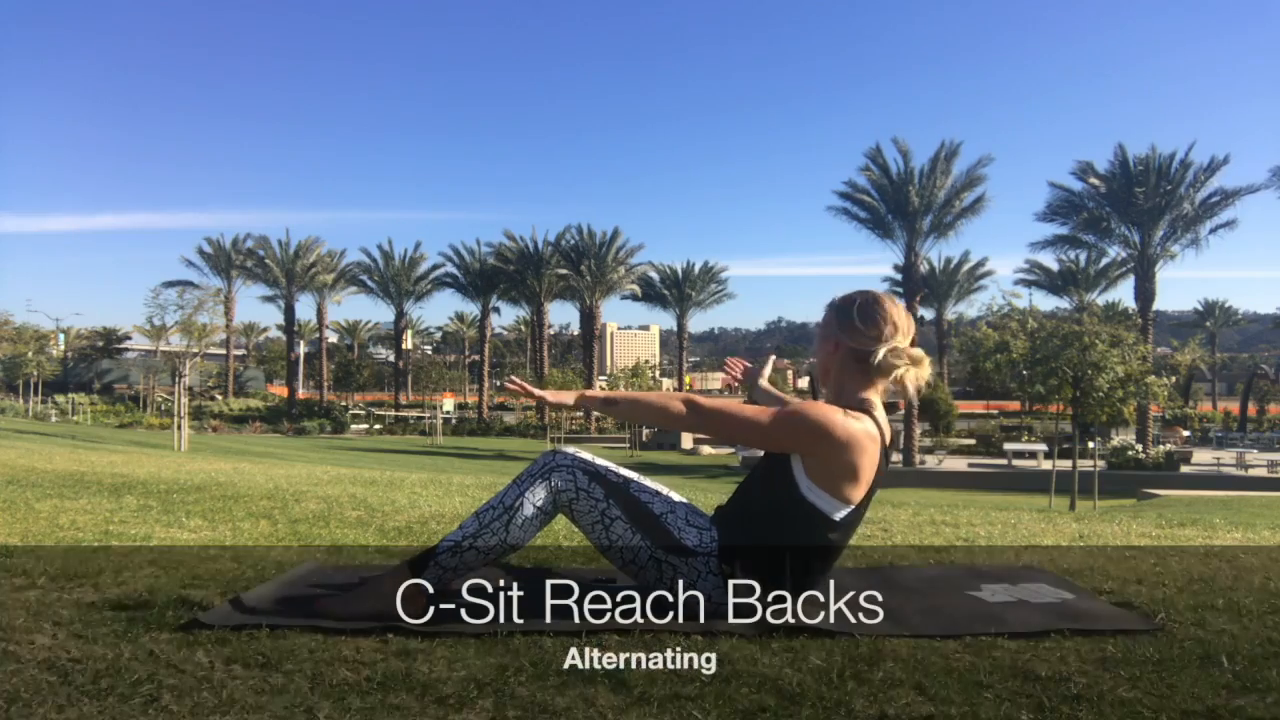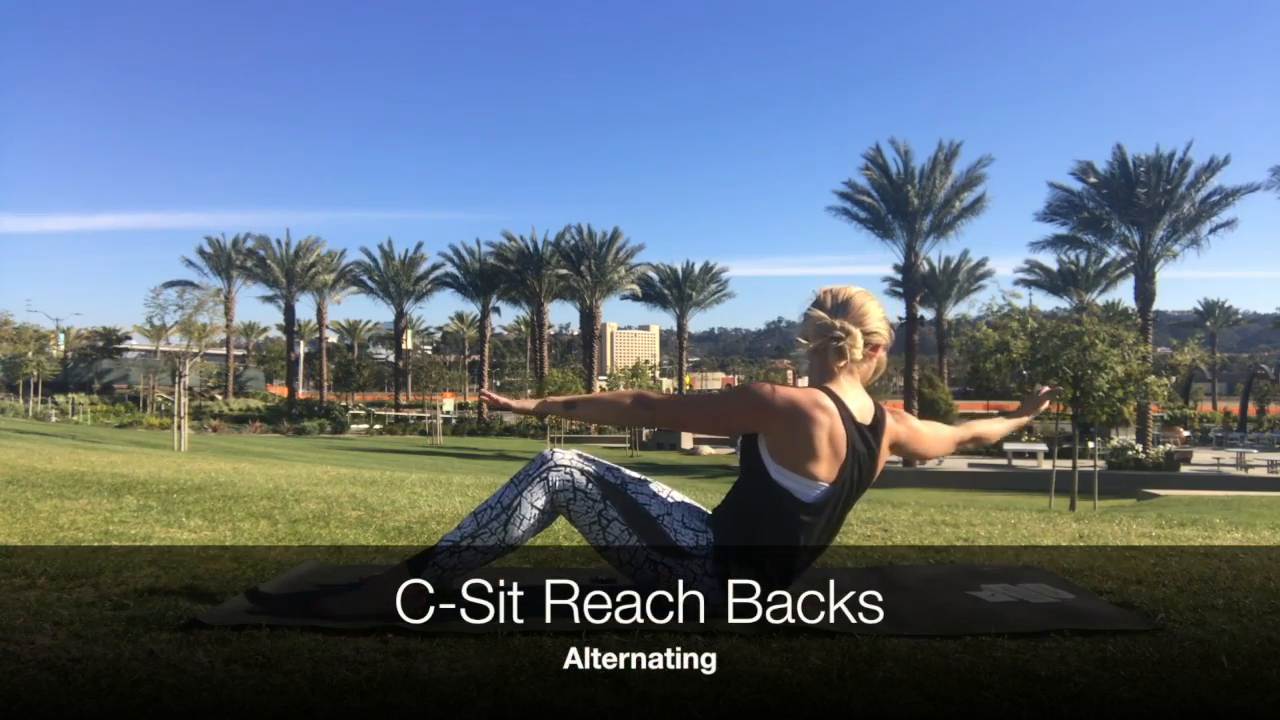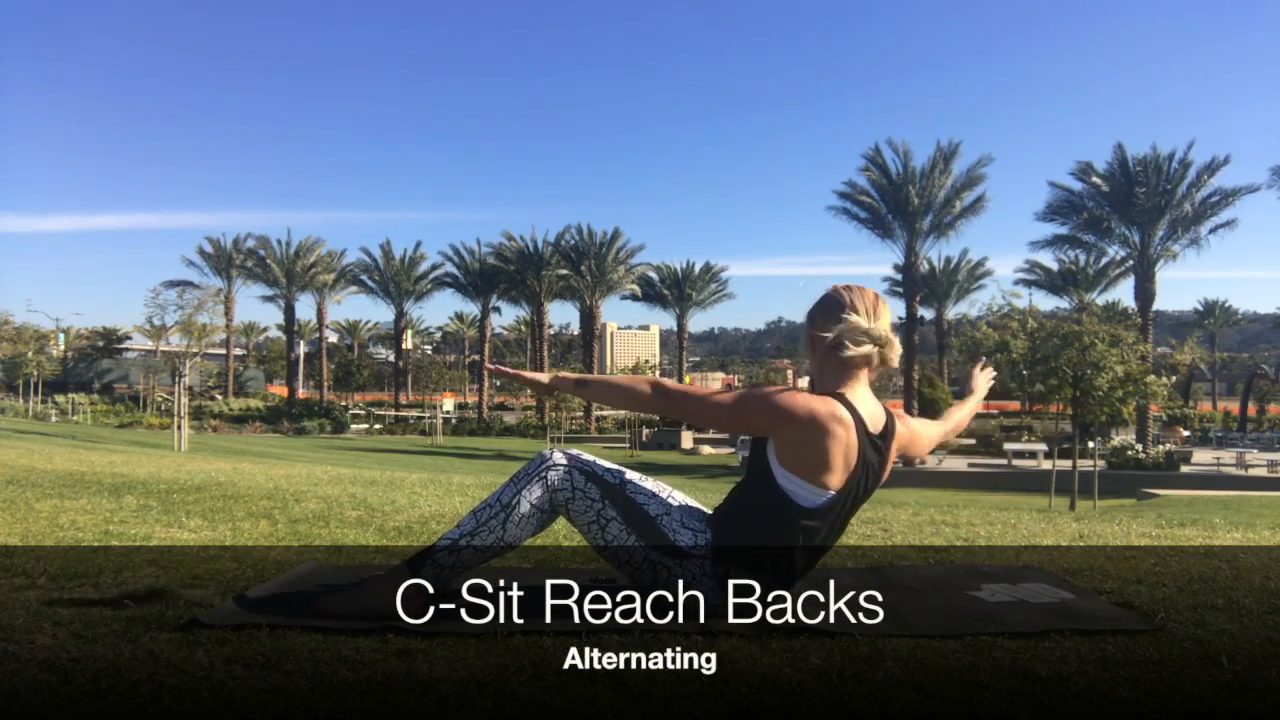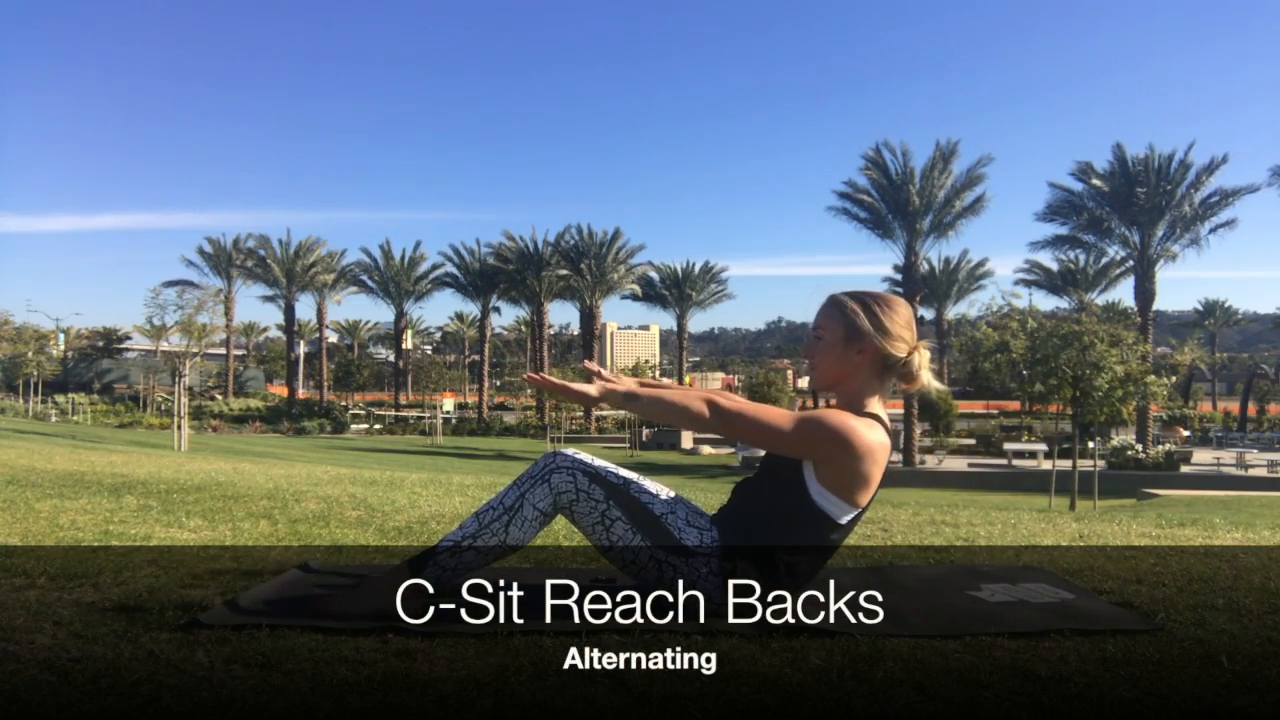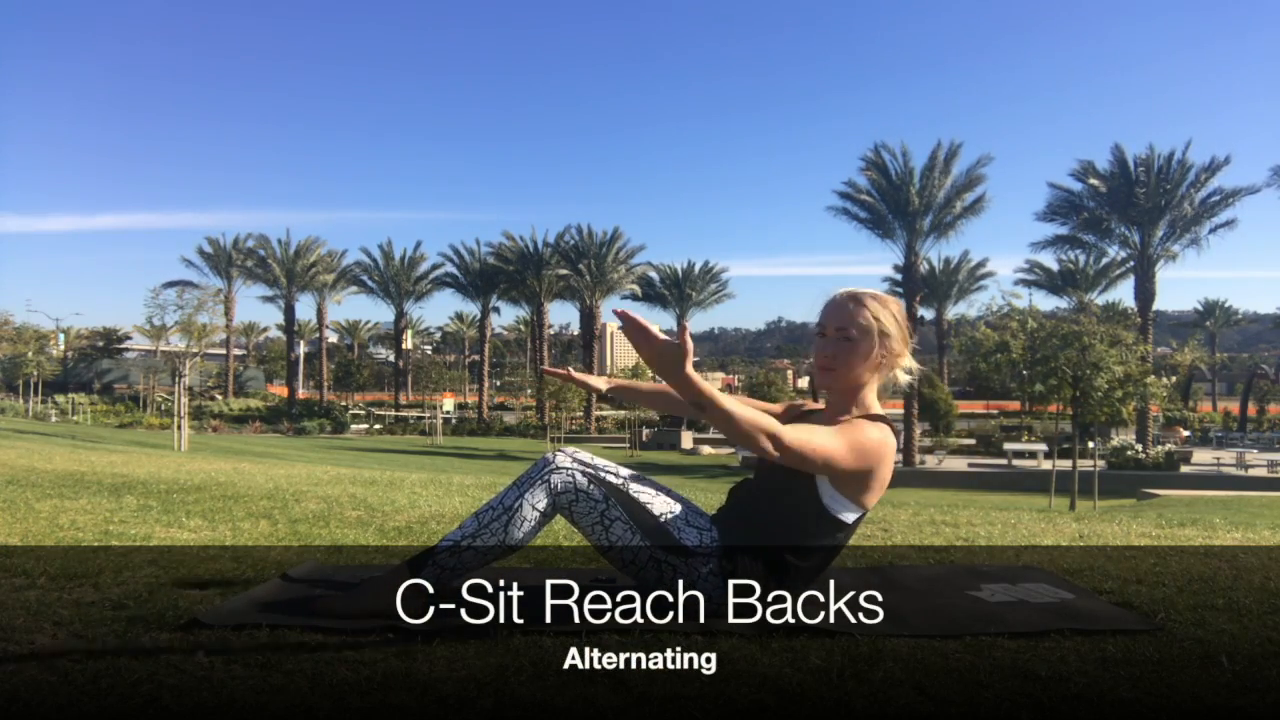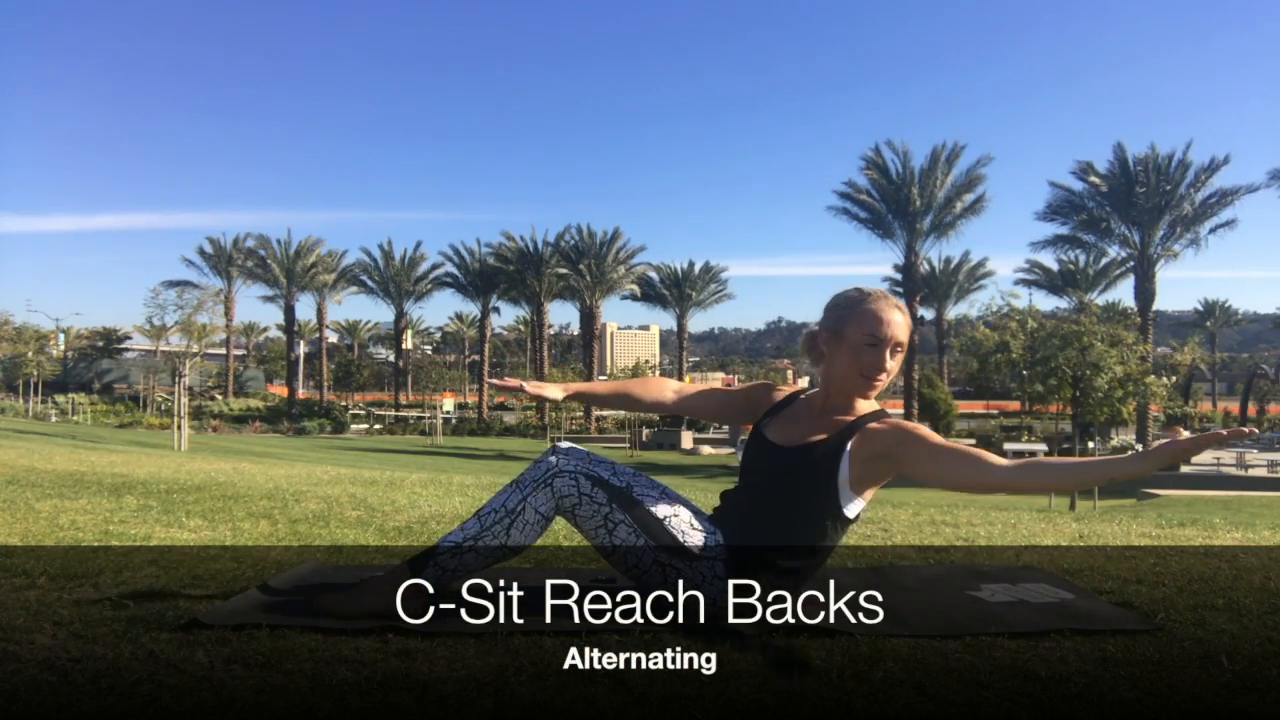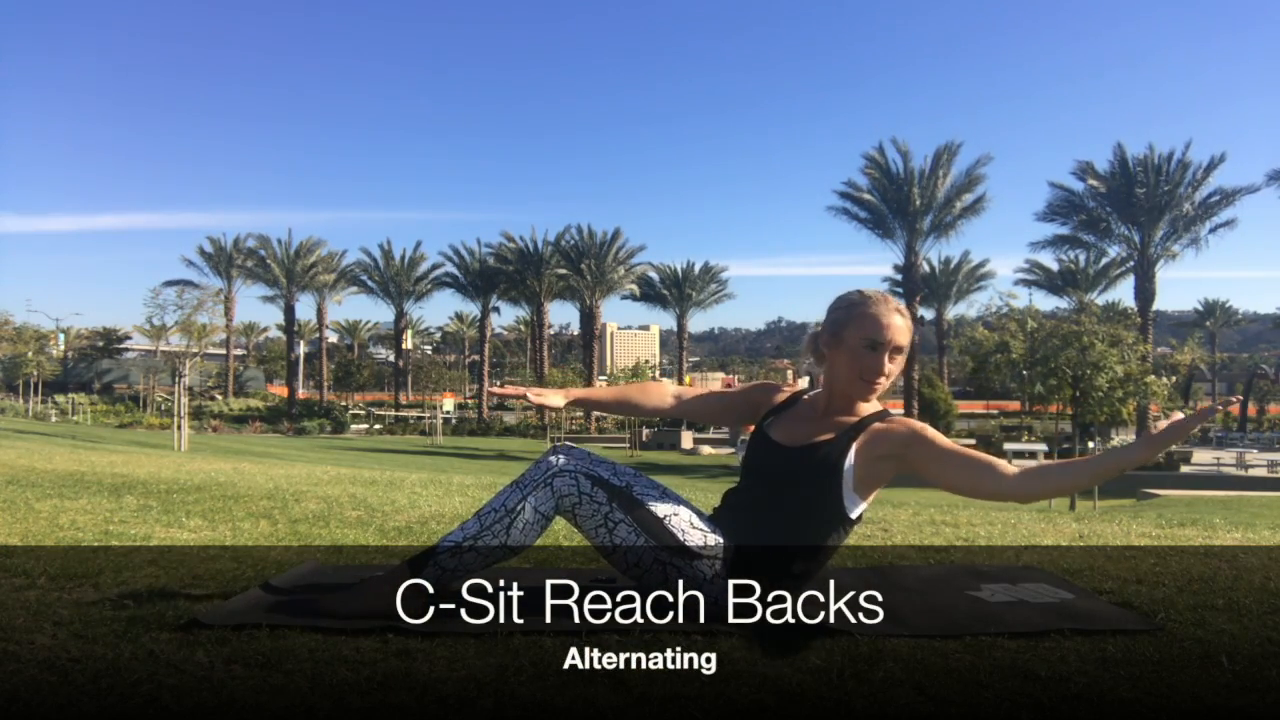
dt=0.5s
person 1, frame 1
left shoulder: (832, 427)
right shoulder: (867, 424)
left elbow: (697, 414)
left wrist: (582, 397)
right wrist: (760, 386)
left hip: (721, 577)
right hip: (732, 565)
left knee: (561, 473)
right knee: (566, 467)
left ankle: (407, 584)
right ankle: (422, 576)
person 1, frame 2
left shoulder: (786, 407)
right shoulder: (884, 424)
left elbow: (653, 409)
right elbow: (962, 434)
left wrist: (546, 405)
right wrist: (1020, 414)
left hip: (711, 573)
right hip: (738, 568)
left knee: (558, 471)
right knee: (564, 472)
left ankle: (407, 583)
right ankle: (422, 574)
person 1, frame 3
left shoulder: (805, 414)
right shoulder: (881, 420)
left elbow: (665, 399)
right elbow: (949, 427)
left wrist: (555, 382)
right wrist: (978, 390)
left hip: (711, 575)
right hip: (735, 556)
left knee: (556, 471)
right knee: (564, 470)
left ankle: (405, 582)
right ankle: (420, 574)
person 1, frame 4
left shoulder: (849, 436)
right shoulder: (852, 423)
left elbow: (716, 415)
right elbow: (740, 410)
left wrist: (607, 395)
right wrist: (630, 386)
left hip: (716, 578)
right hip: (721, 553)
left knee: (561, 475)
right knee: (564, 471)
left ankle: (411, 580)
right ankle: (422, 572)
person 1, frame 5
left shoulder: (871, 440)
right shoulder: (815, 415)
left elbow: (769, 439)
right elbow: (710, 407)
left wrist: (684, 380)
right wrist: (611, 385)
left hip: (730, 581)
right hip: (717, 551)
left knee: (562, 474)
right knee: (567, 466)
left ankle: (412, 584)
right ankle: (424, 575)
person 1, frame 6
left shoulder: (883, 441)
right shoulder: (774, 404)
left elbow: (1005, 473)
right elbow: (671, 394)
left wrist: (1151, 459)
right wrist: (569, 389)
left hip: (735, 587)
right hip: (713, 558)
left knee: (562, 476)
right knee: (564, 463)
left ankle: (411, 584)
right ankle: (423, 576)
person 1, frame 7
left shoulder: (889, 440)
right shoulder: (777, 403)
left elbow: (1016, 481)
right elbow: (672, 398)
left wrist: (1143, 449)
right wrist: (569, 394)
left hip: (737, 585)
right hip: (711, 556)
left knee: (561, 478)
right knee: (565, 464)
left ankle: (414, 584)
right ankle: (423, 575)
